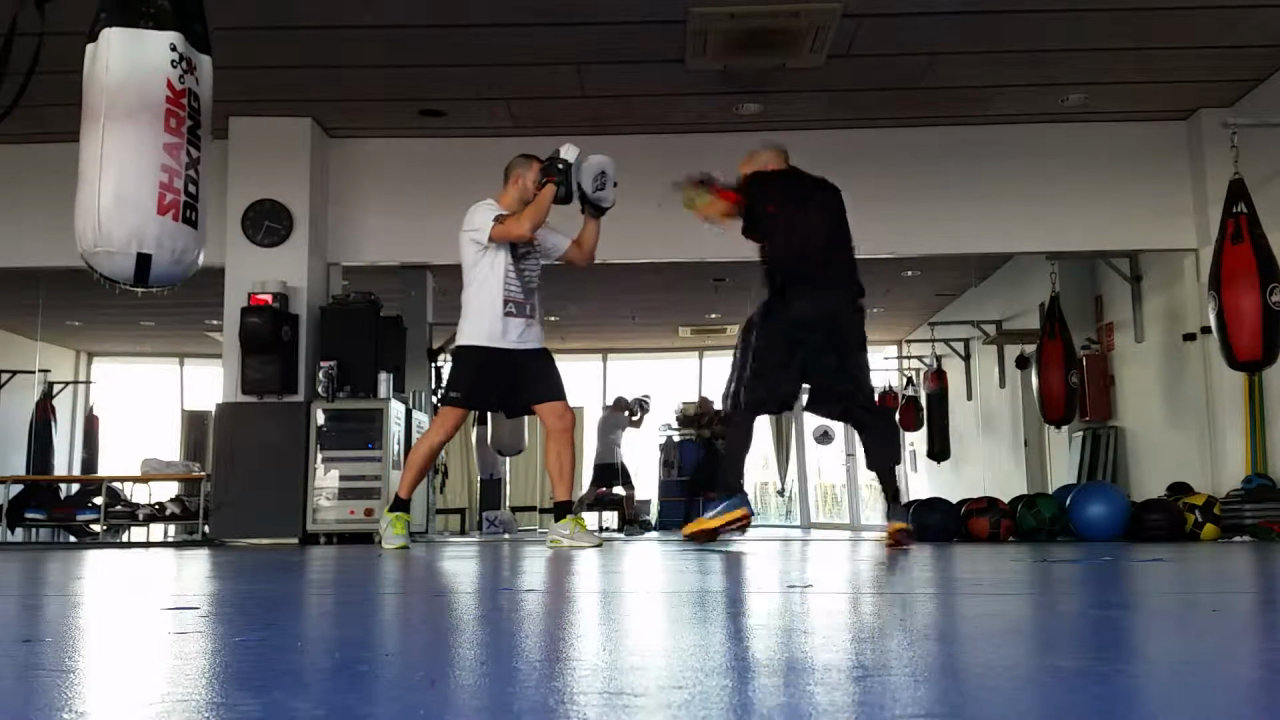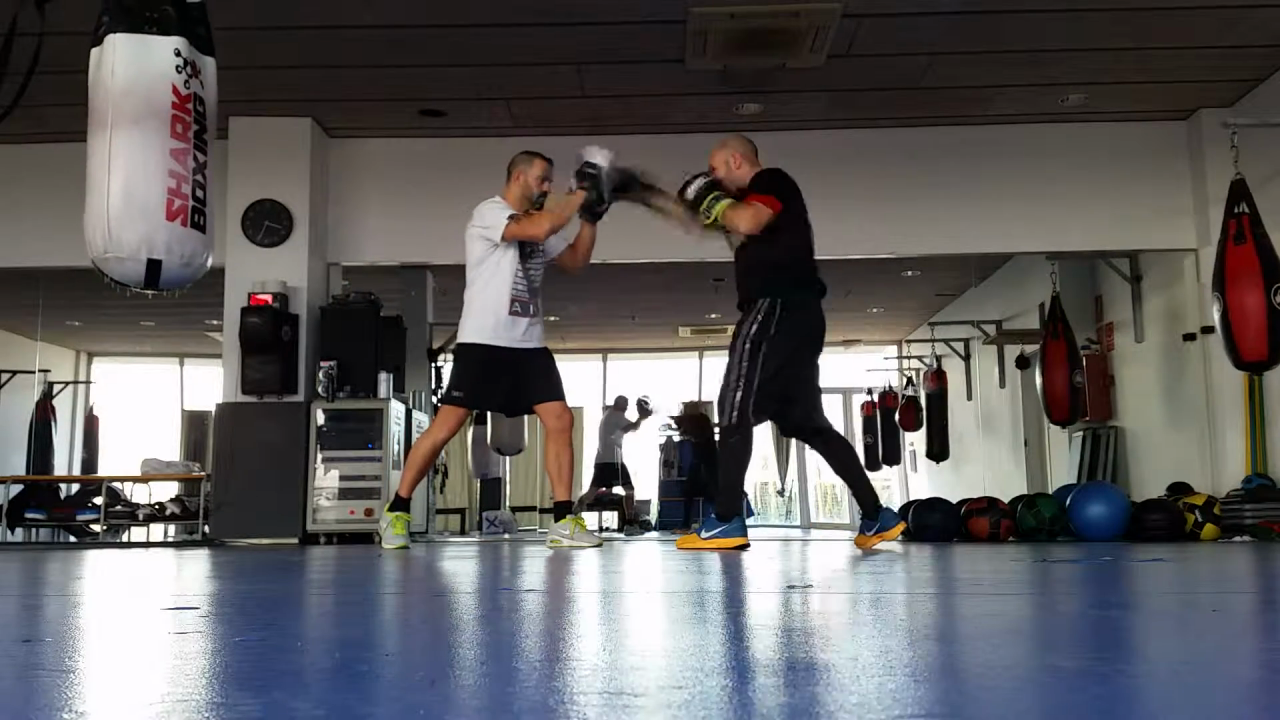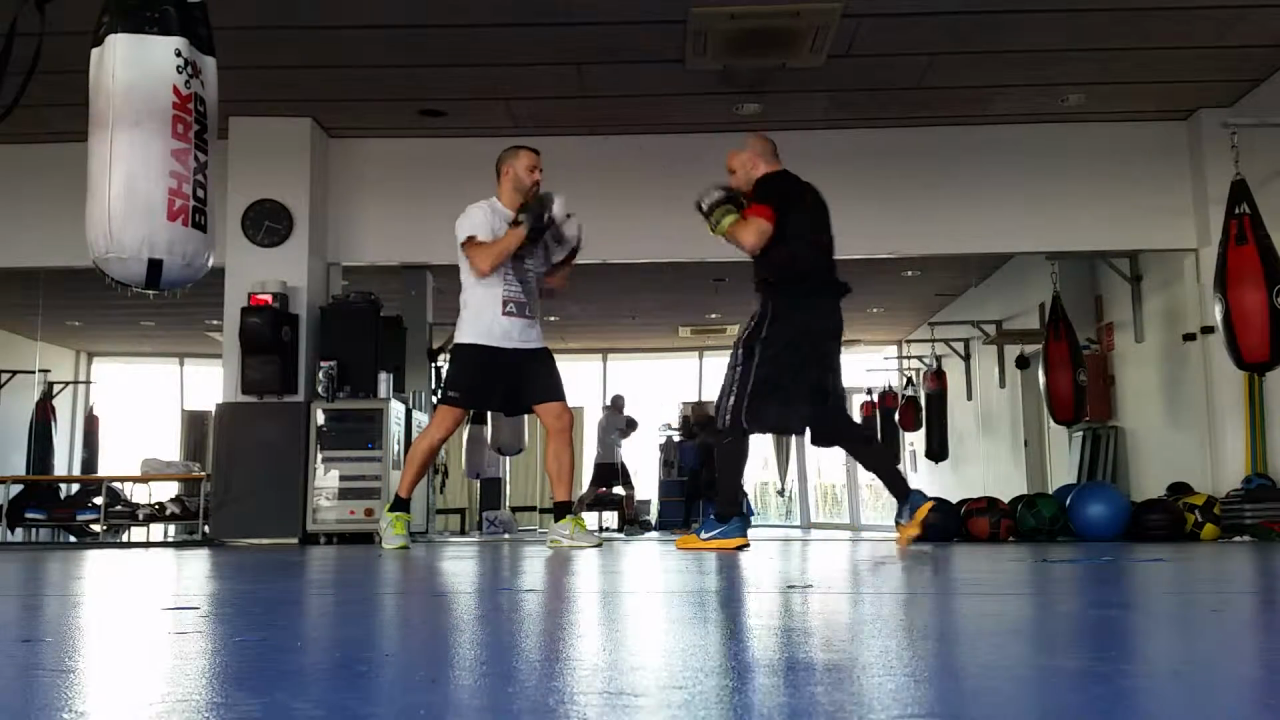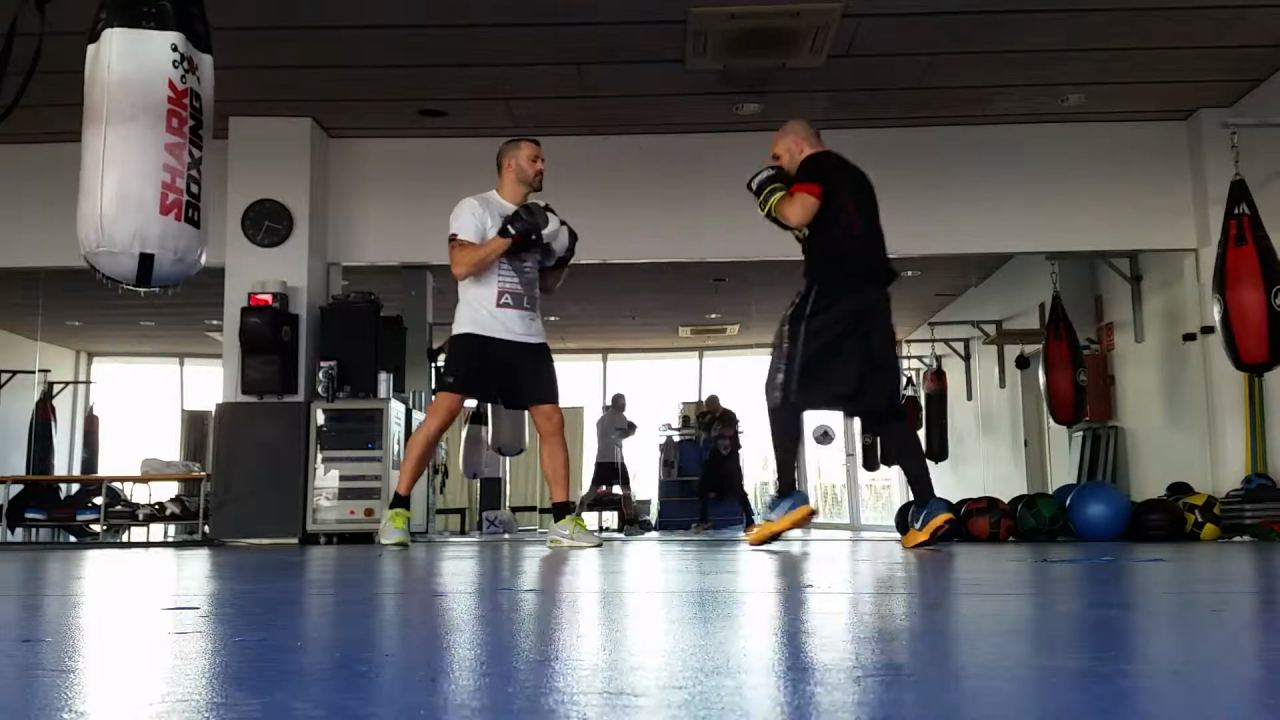
dt=0.3s
person 1, frame 1
left shoulder: (765, 184)
right shoulder: (827, 192)
left elbow: (709, 209)
left hip: (791, 303)
right hip: (841, 306)
left knee: (742, 401)
right knee: (862, 407)
left ankle: (731, 499)
right ankle: (895, 509)
person 1, frame 2
left shoulder: (775, 184)
right shoulder: (769, 191)
left elbow: (746, 221)
right elbow: (722, 223)
left wrist: (706, 196)
left hip: (779, 310)
right hip: (788, 314)
left knee: (737, 412)
right knee: (807, 421)
left ankle: (726, 522)
right ankle: (876, 516)
person 1, frame 3
left shoulder: (774, 185)
right shoulder: (804, 193)
left elbow: (751, 239)
left wrist: (721, 213)
right wrist: (725, 213)
left hip: (787, 313)
right hip: (820, 313)
left knee: (736, 410)
right knee: (832, 417)
left ankle: (727, 521)
right ankle: (907, 500)
person 1, frame 4
left shoulder: (817, 164)
right shoulder: (851, 175)
left elbow: (796, 214)
left wrist: (770, 191)
right wrist: (789, 218)
left hip: (832, 293)
right hip: (870, 296)
left knee: (785, 389)
right knee: (882, 408)
left ankle: (789, 498)
right ankle: (929, 507)
person 2, frame 1
left shoulder: (537, 230)
right shoulder: (480, 215)
left elbow: (583, 256)
right elbow: (522, 228)
left wrist: (592, 211)
right wrist: (554, 183)
left hip: (528, 346)
right hip: (481, 344)
left knee: (561, 420)
right knee: (445, 426)
left ankle: (564, 522)
right ankle: (397, 512)
person 2, frame 2
left shoulder: (537, 224)
right shoulder: (490, 212)
left elbow: (576, 260)
right elbow: (541, 228)
left wrist: (590, 217)
right wrist: (582, 188)
left hip: (529, 344)
right hip: (484, 342)
left knee: (560, 421)
right knee: (447, 424)
left ankle: (564, 522)
right ankle: (397, 511)
person 2, frame 3
left shoulder: (534, 226)
right shoulder: (477, 214)
left elbow: (549, 284)
right elbow: (483, 263)
left wrist: (566, 251)
right wrist: (524, 225)
left hip: (528, 345)
right hip: (480, 342)
left knee: (560, 420)
right knee: (444, 424)
left ankle: (564, 522)
right ankle: (397, 511)
person 2, frame 4
left shoulder: (537, 218)
right shoulder: (474, 208)
right elbow: (461, 265)
left wrist: (560, 257)
right wrist: (509, 234)
left hip: (528, 339)
right hip: (478, 334)
left knee: (551, 421)
right knee: (441, 414)
left ankle: (564, 522)
right ankle: (398, 510)
